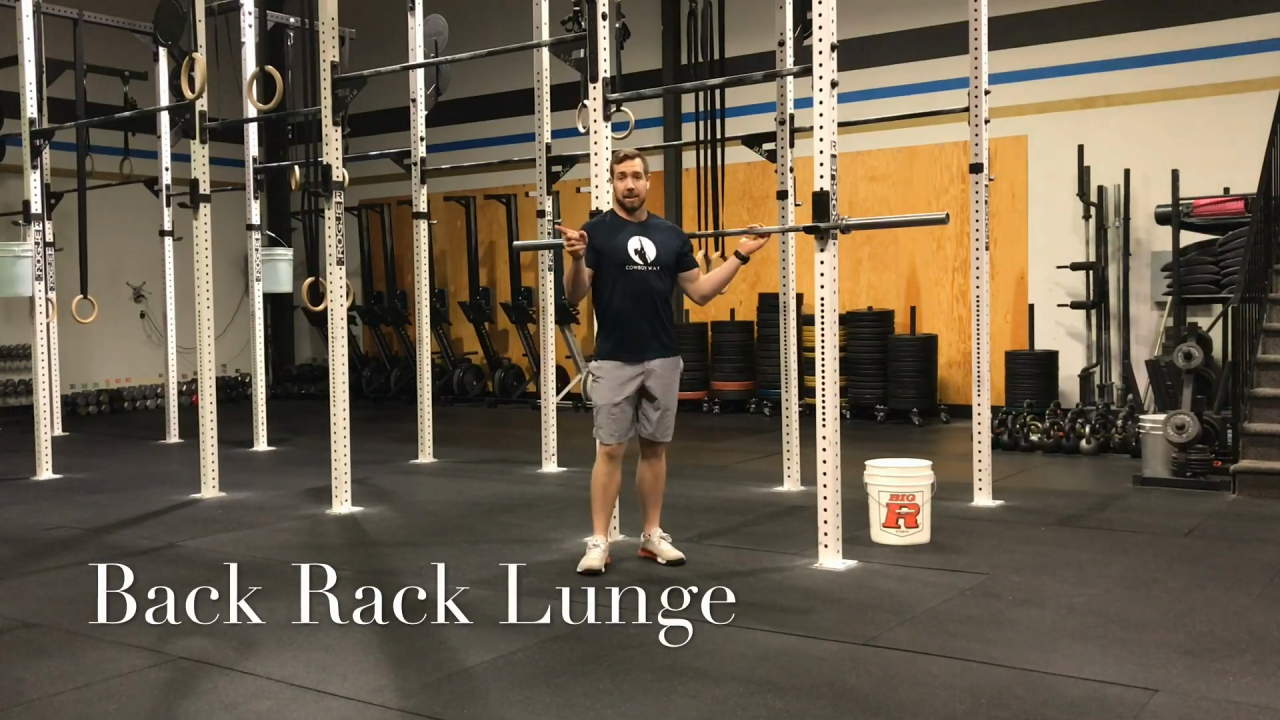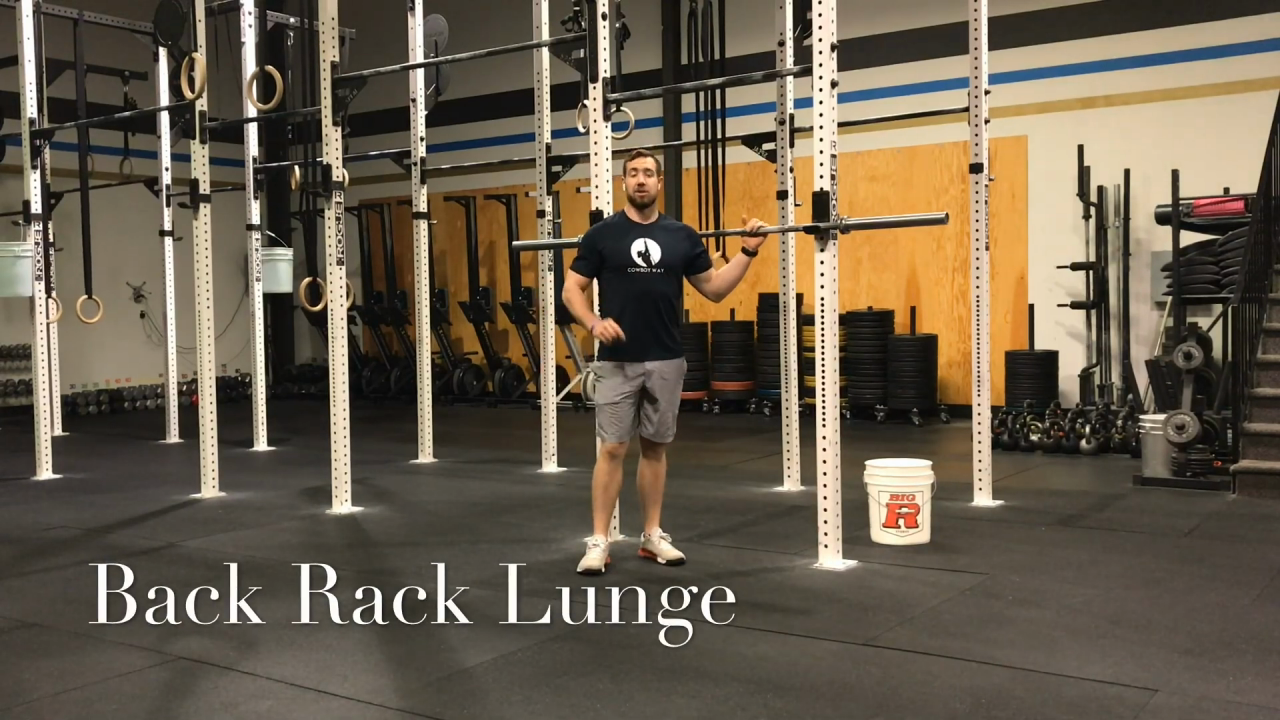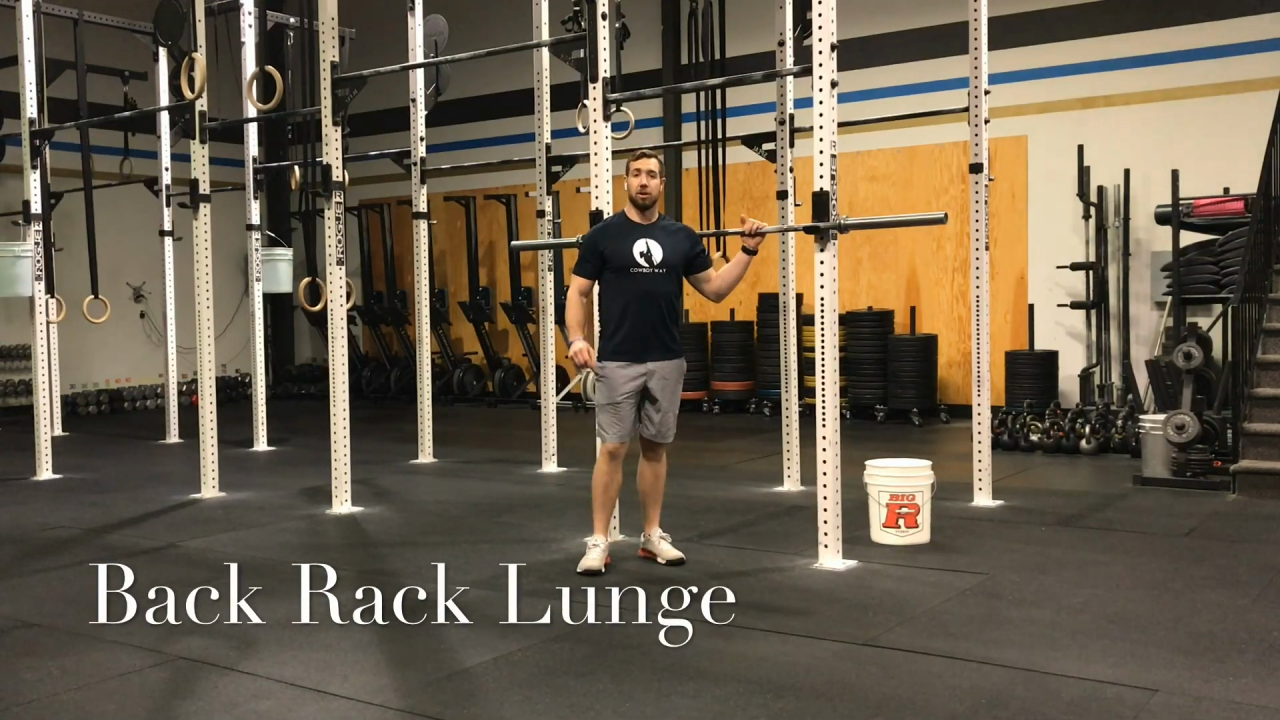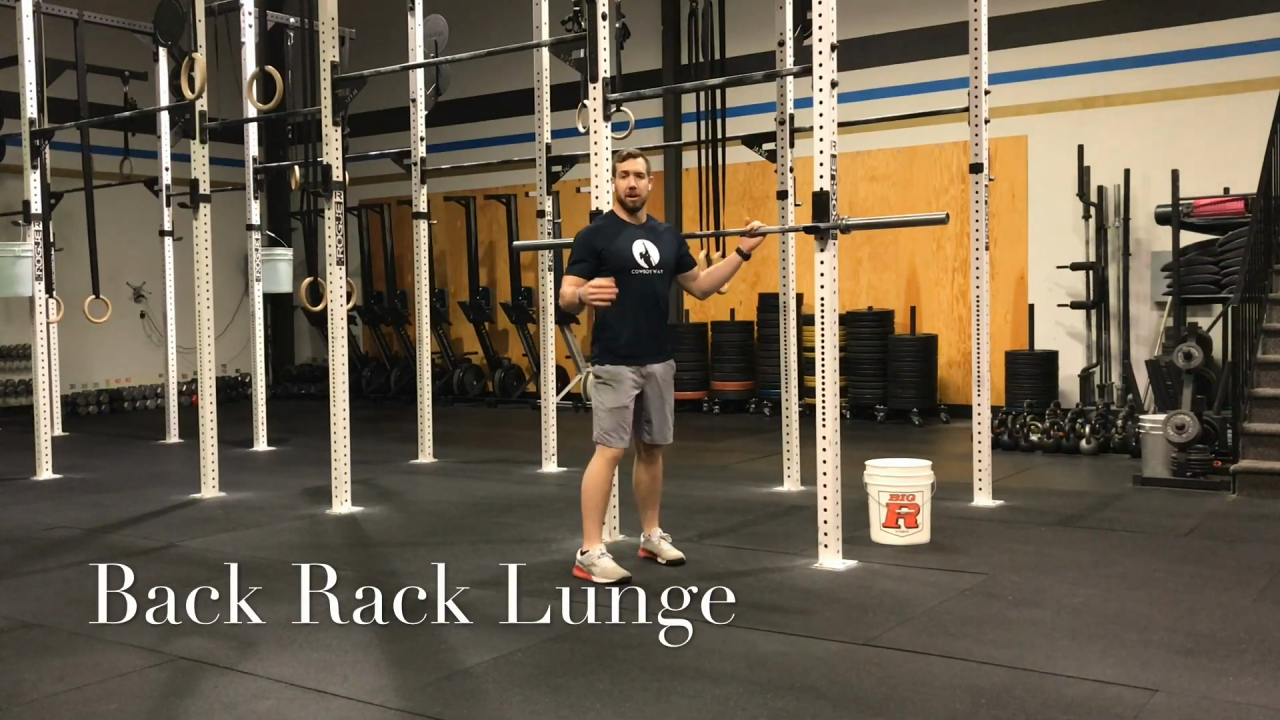
dt=0.5s
person 1, frame 1
left shoulder: (671, 234)
right shoulder: (596, 231)
left elbow: (700, 291)
right elbow: (574, 295)
left wrist: (740, 256)
right wrist: (577, 259)
left hip: (663, 359)
right hip: (614, 360)
left knee: (654, 446)
right knee: (610, 449)
left ankle: (652, 535)
right ankle: (599, 541)
person 1, frame 2
left shoulder: (682, 235)
right shoulder: (602, 234)
left elbow: (714, 289)
right elbow: (571, 289)
left wrist: (747, 251)
right wrist: (593, 322)
left hip: (667, 360)
right hip: (617, 360)
left knee: (655, 447)
right knee: (612, 448)
left ankle: (652, 535)
right ankle: (598, 540)
person 1, frame 3
left shoulder: (682, 237)
right shoulder: (603, 235)
left elbow: (715, 288)
right elbow: (578, 292)
left wrist: (747, 251)
right wrist: (577, 338)
left hip: (667, 360)
right hip: (617, 361)
left knee: (655, 447)
right knee: (613, 448)
left ankle: (652, 536)
right ankle: (599, 541)
person 1, frame 4
left shoulder: (667, 235)
right shoulder: (595, 234)
left elbow: (700, 285)
right elbow: (565, 294)
left wrist: (741, 252)
right wrist: (582, 296)
left hip: (659, 360)
right hip: (615, 363)
left knee: (651, 449)
right knee: (611, 451)
left ankle: (652, 535)
right ankle: (590, 551)
